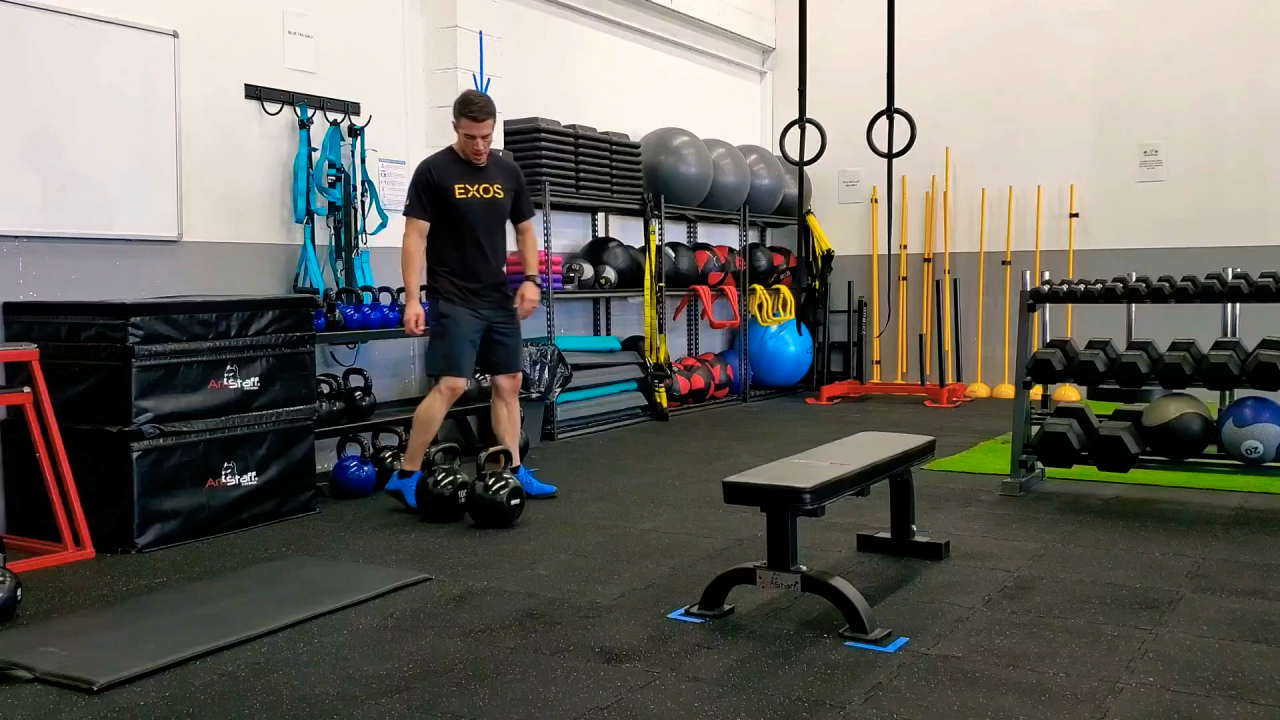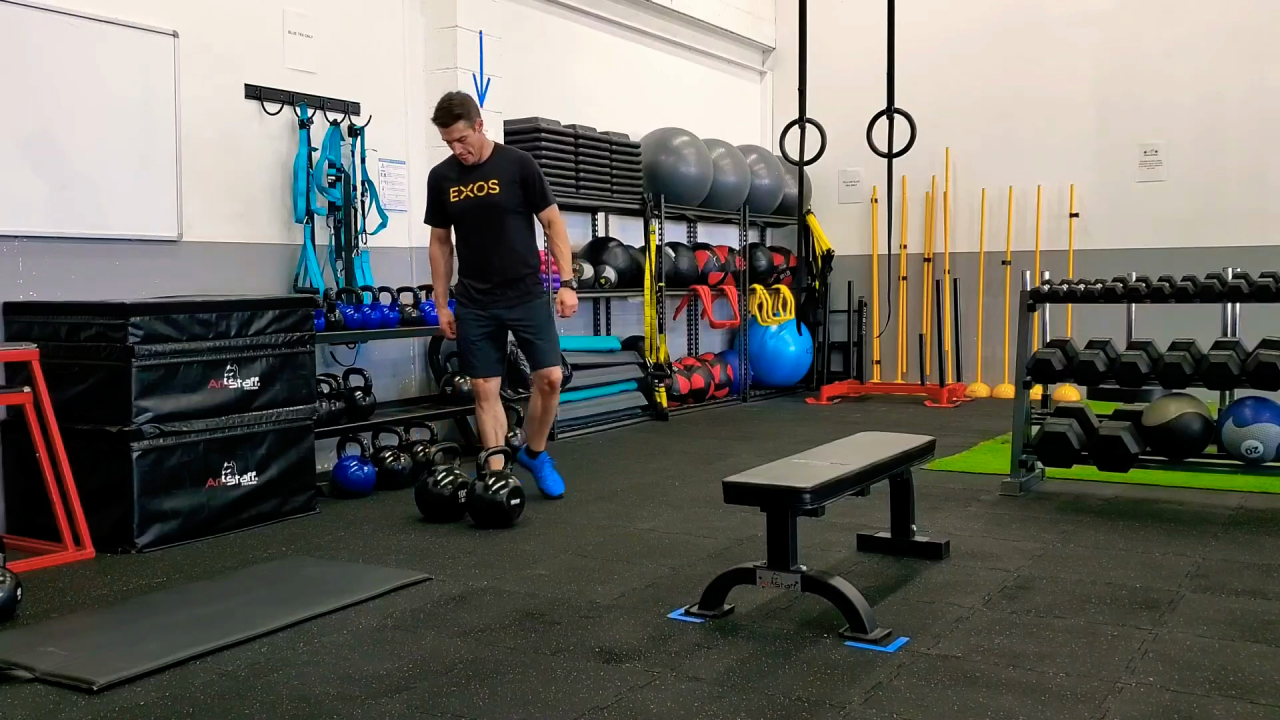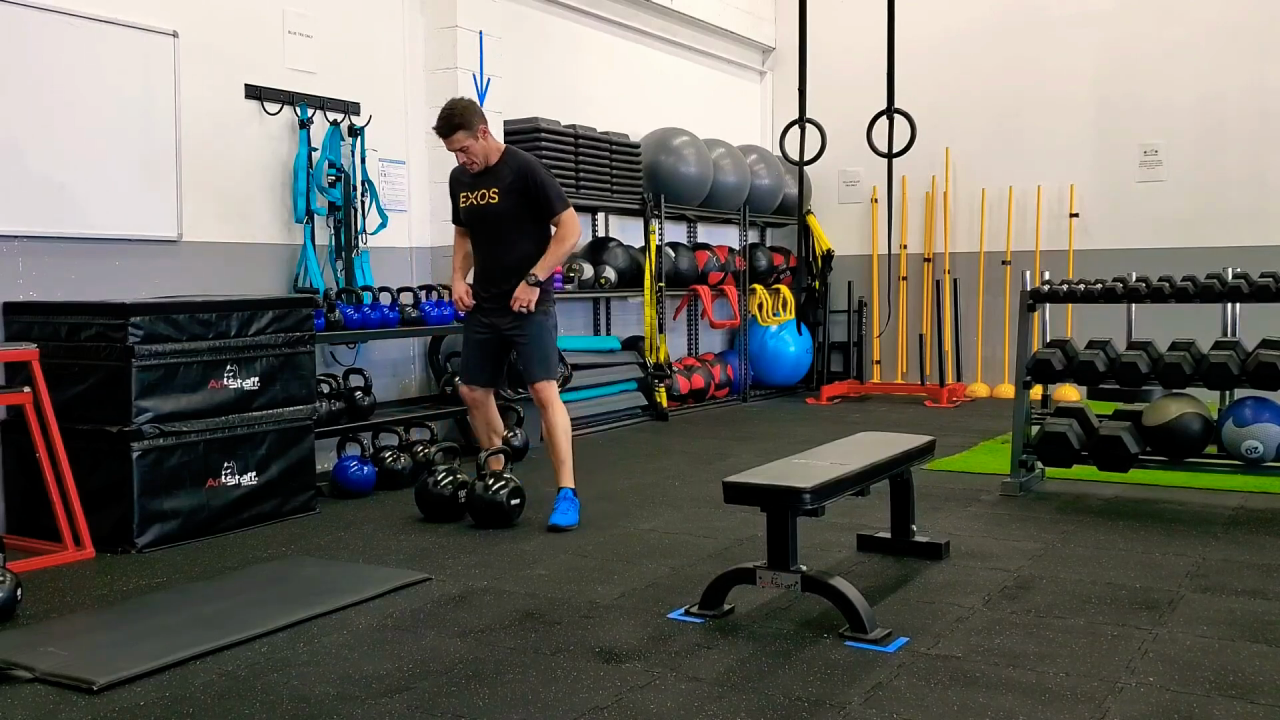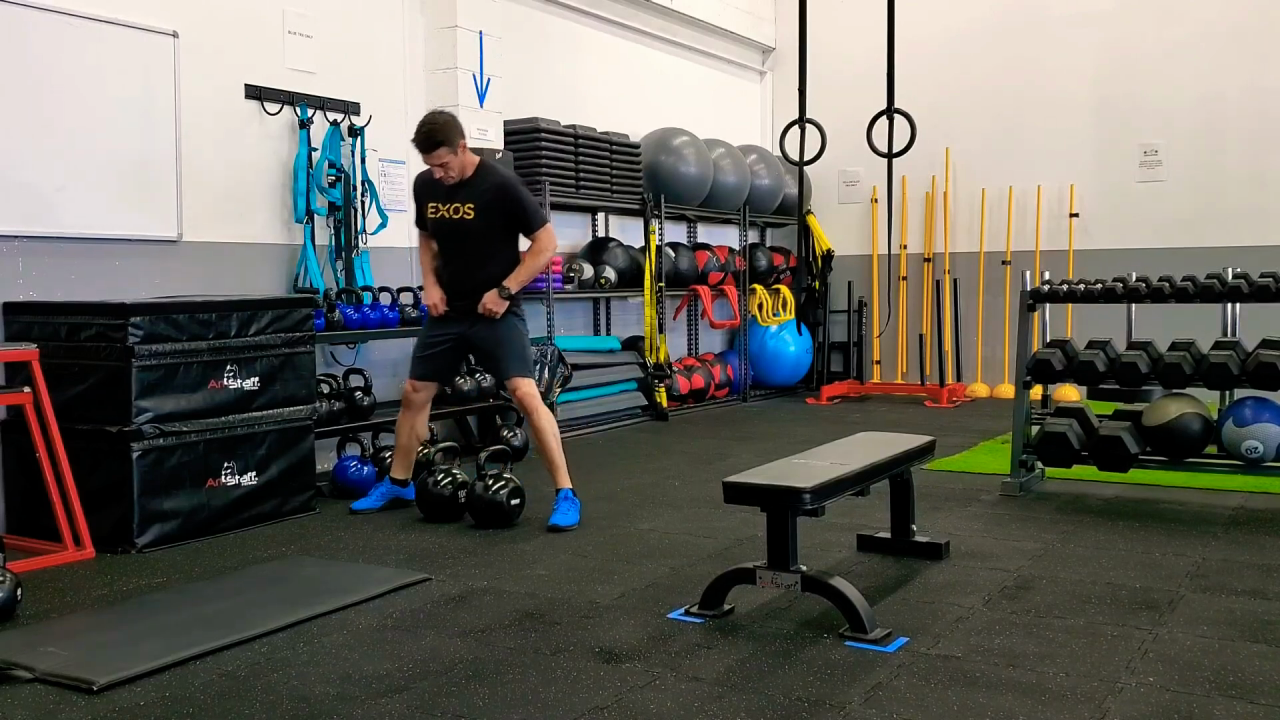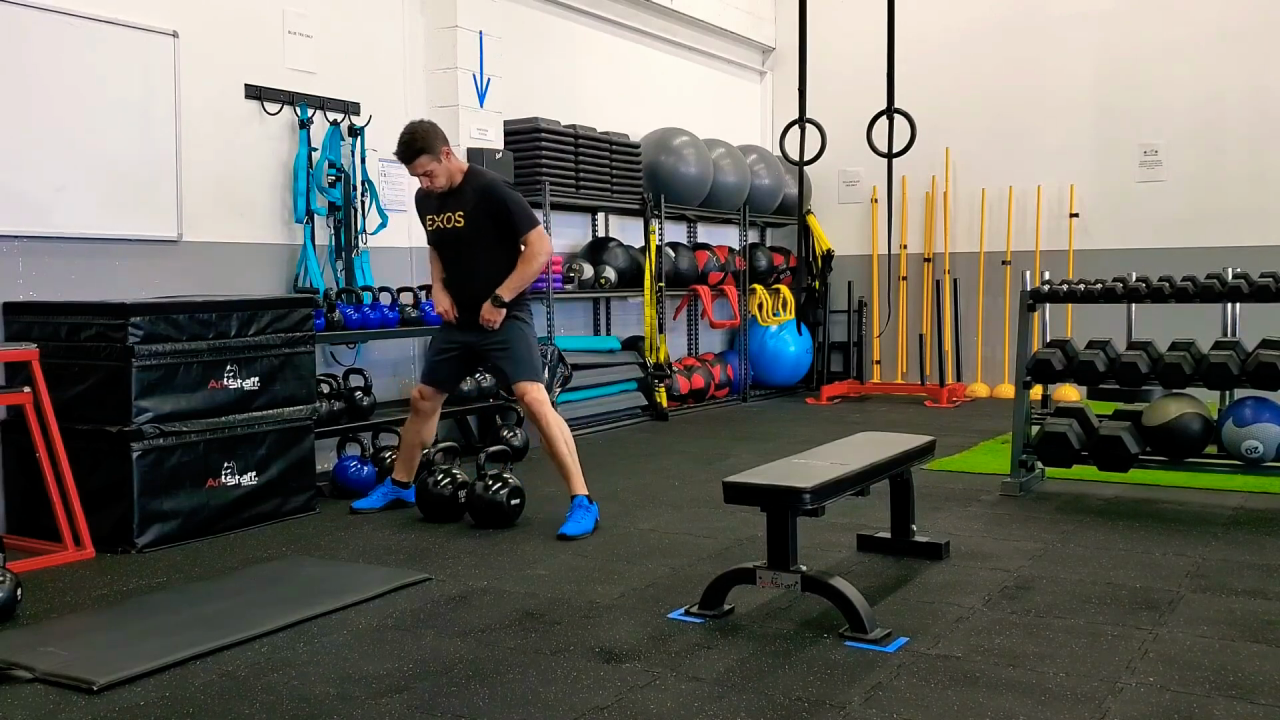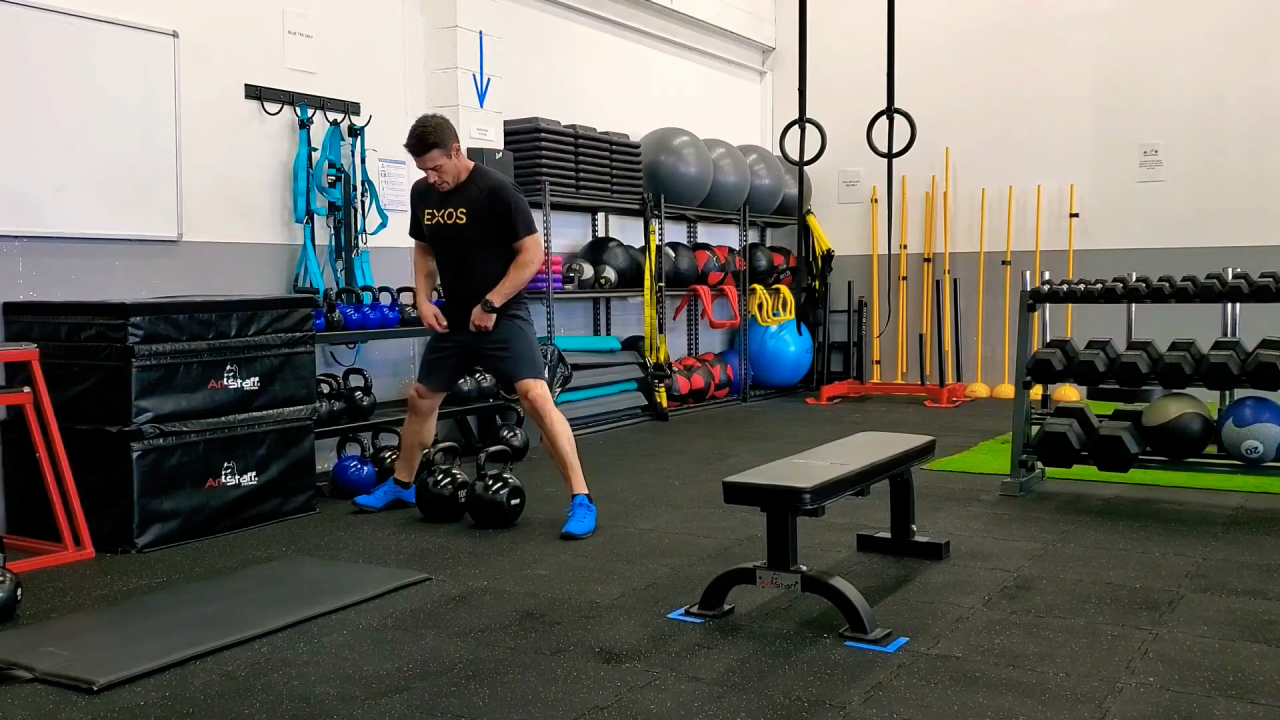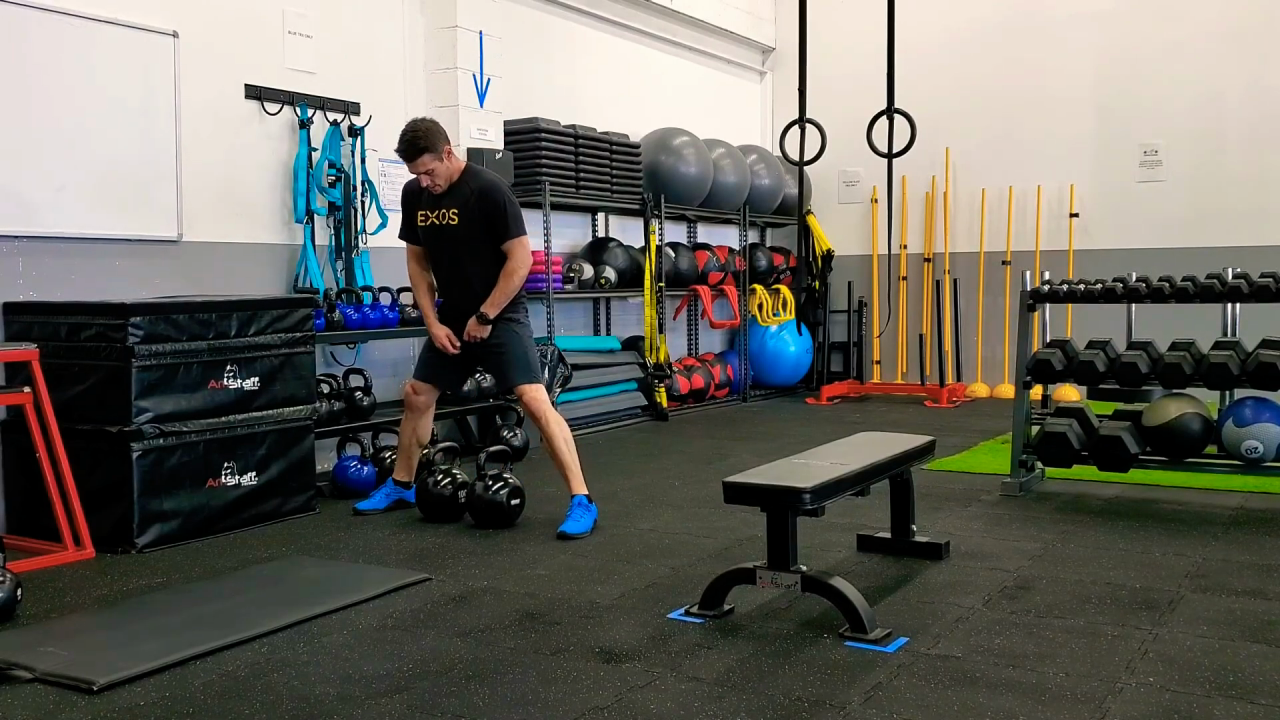
dt=0.5s
person 1, frame 1
left shoulder: (508, 172)
right shoulder: (433, 171)
left elbow: (526, 230)
right elbow: (414, 237)
left wrist: (531, 278)
right wrist: (413, 298)
left hip: (499, 299)
right hip: (453, 300)
left knee: (509, 384)
right knee: (451, 386)
left ankle: (515, 471)
right ankle: (405, 475)
person 1, frame 2
left shoulder: (518, 165)
right shoulder: (441, 177)
left elbow: (554, 223)
right elbow: (440, 241)
left wrist: (567, 282)
right wrist: (441, 303)
left hip: (526, 294)
right hip: (475, 302)
left knee: (549, 377)
right knee: (485, 390)
left ankle: (536, 453)
person 1, frame 3
left shoulder: (525, 170)
right shoulder: (459, 178)
left elbow: (570, 228)
left wrist: (534, 281)
right wrist: (459, 278)
left hip: (527, 303)
right hip: (483, 305)
left knee: (544, 392)
right knee: (474, 394)
left ankle: (567, 493)
person 1, frame 4
left shoulder: (501, 186)
right shoulder: (425, 185)
left elbow: (546, 244)
left wrist: (504, 291)
right wrist: (430, 283)
left hip: (497, 310)
right hip: (449, 310)
left knee: (525, 395)
right knee: (415, 394)
left ankle: (566, 494)
right ankle: (398, 483)
person 1, frame 5
left shoulder: (491, 190)
right shoulder: (426, 199)
left elbow: (540, 247)
left wrist: (500, 299)
right wrist: (439, 289)
left hip: (504, 316)
right hip: (459, 320)
left knee: (534, 399)
right knee: (423, 400)
left ankle: (583, 502)
right ankle: (399, 485)
person 1, frame 6
left shoulder: (496, 189)
right shoulder: (422, 193)
left elbow: (532, 253)
left wrist: (491, 304)
right wrist: (423, 299)
left hip: (503, 315)
right hip: (453, 318)
left knee: (536, 397)
right knee: (422, 399)
left ankle: (582, 501)
right ankle: (401, 486)
person 1, frame 7
left shoulder: (488, 189)
right shoulder: (413, 194)
left elbow: (521, 258)
right elbow: (417, 259)
left wrist: (485, 316)
right wrist: (432, 322)
left hip: (501, 315)
right hip: (451, 318)
left knee: (534, 400)
right knee: (416, 396)
left ankle: (581, 501)
right ankle: (400, 486)
